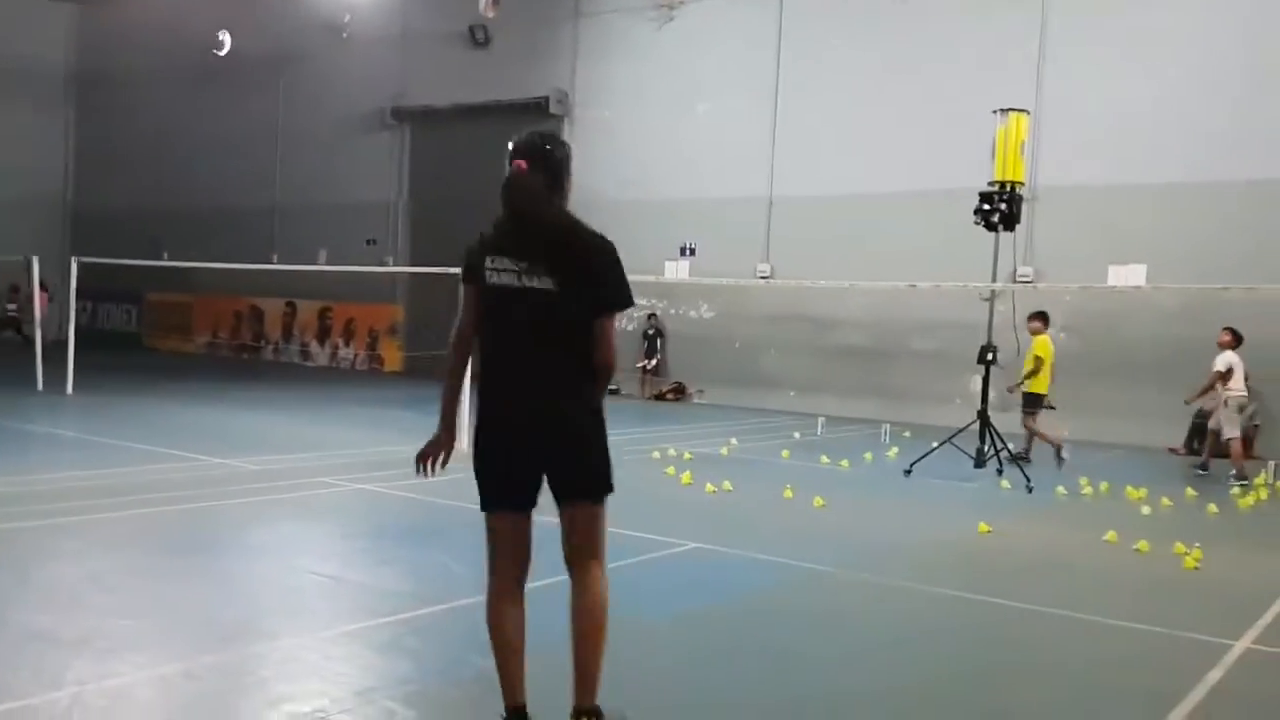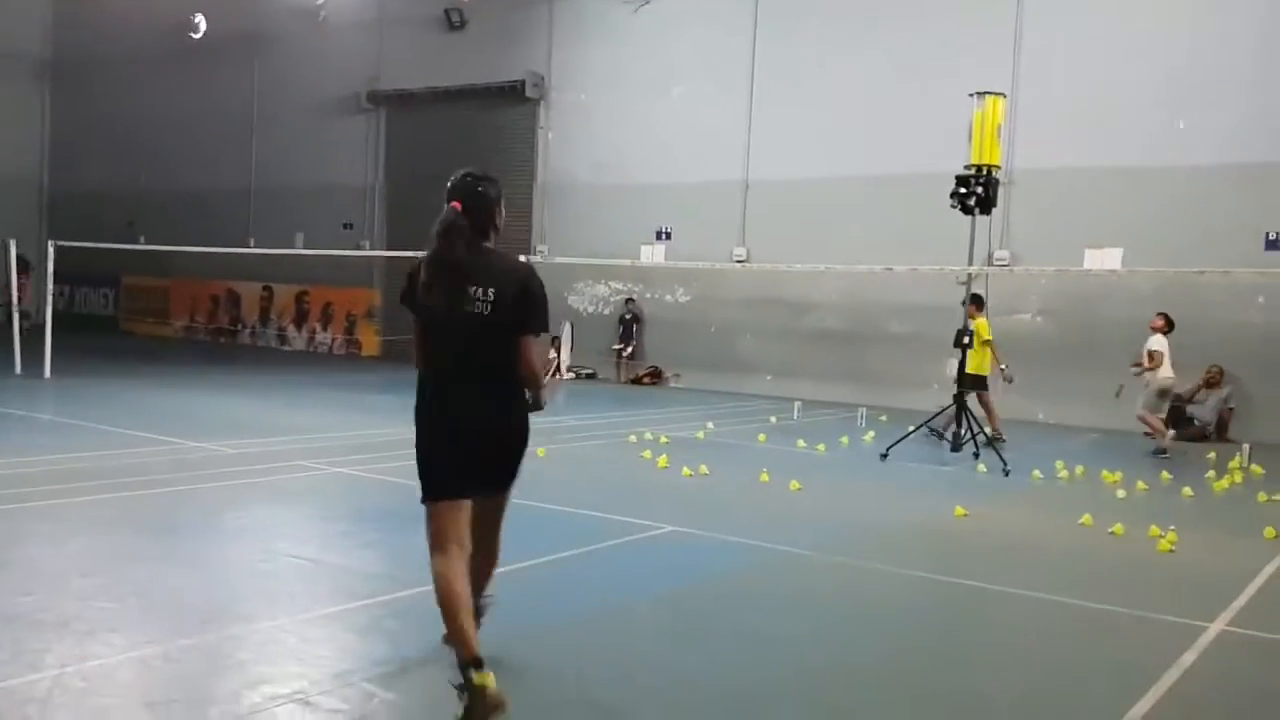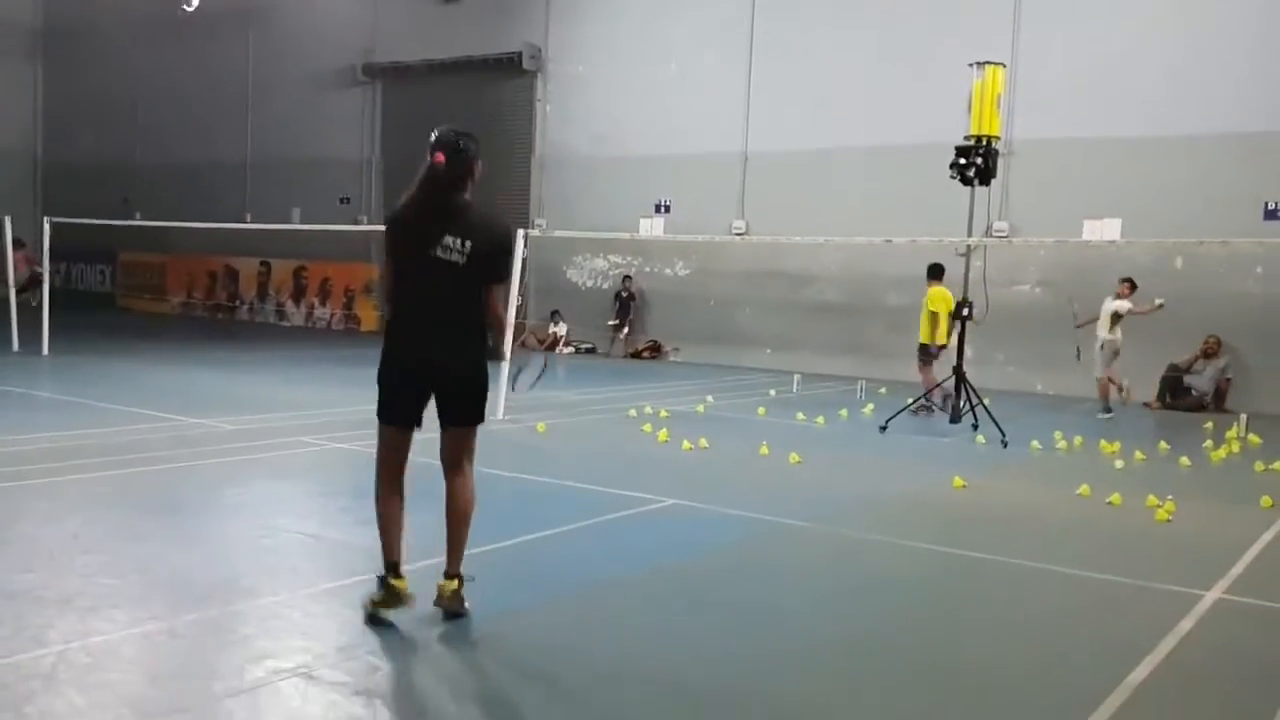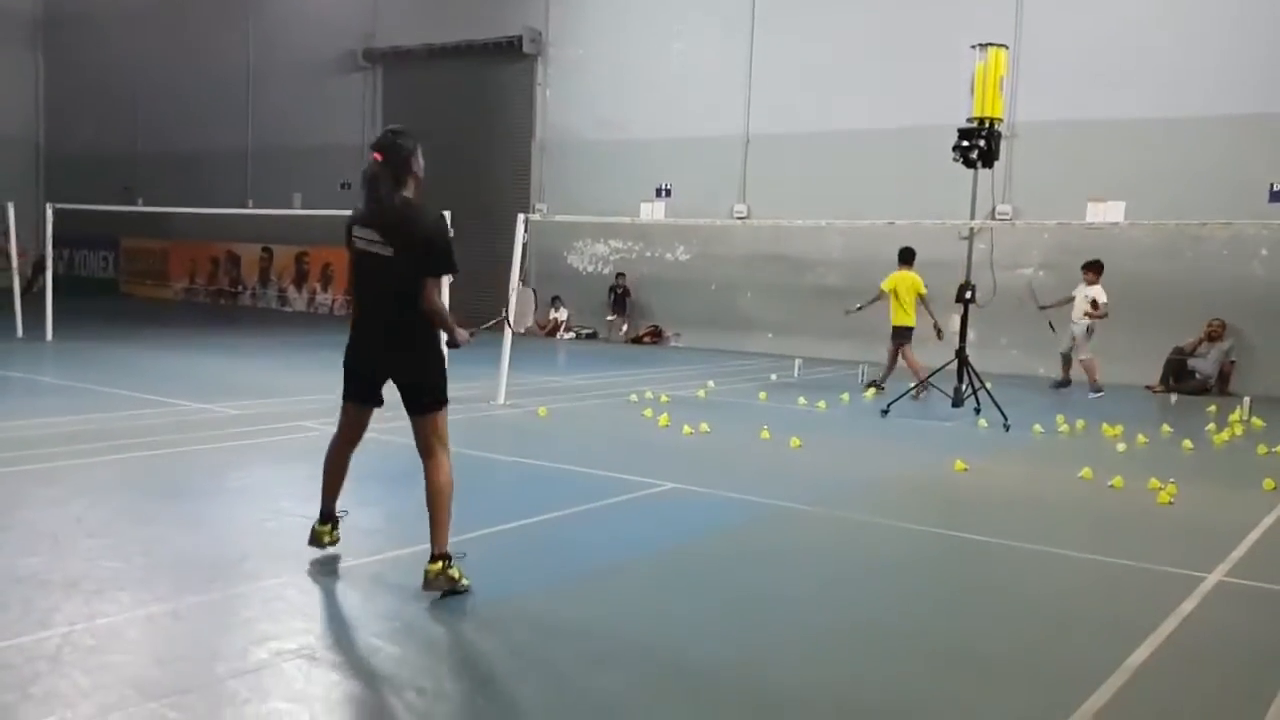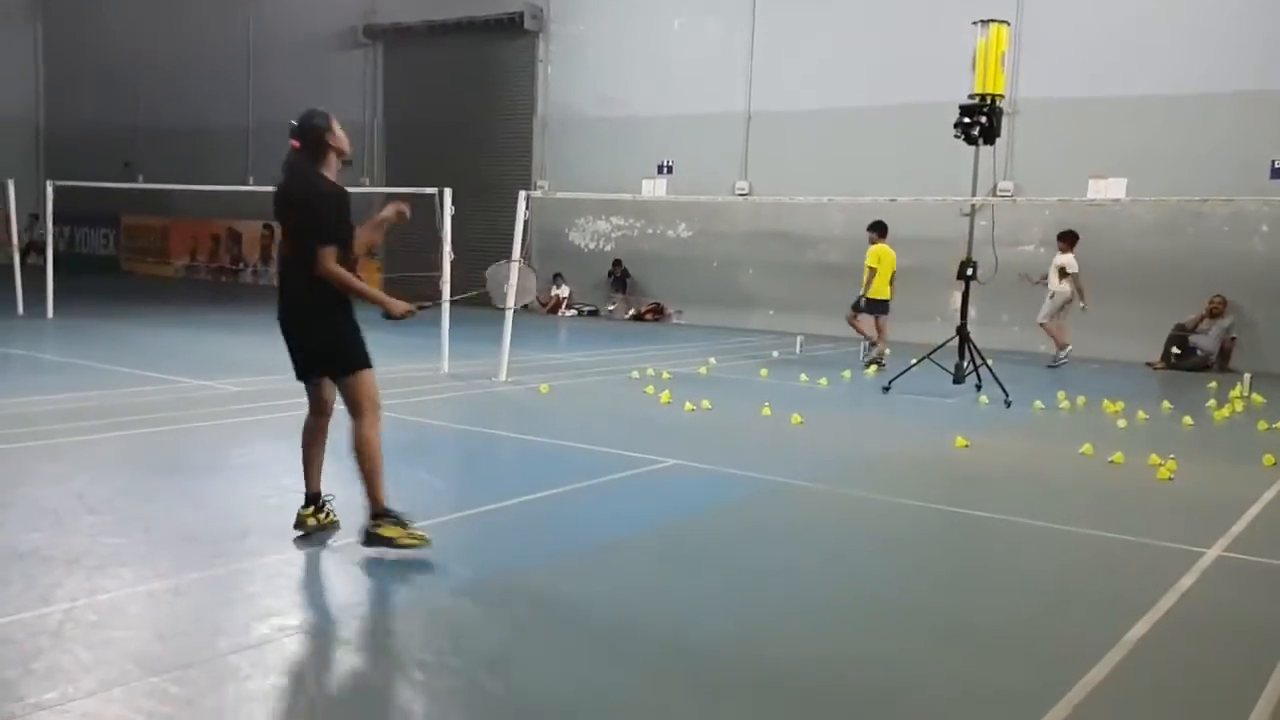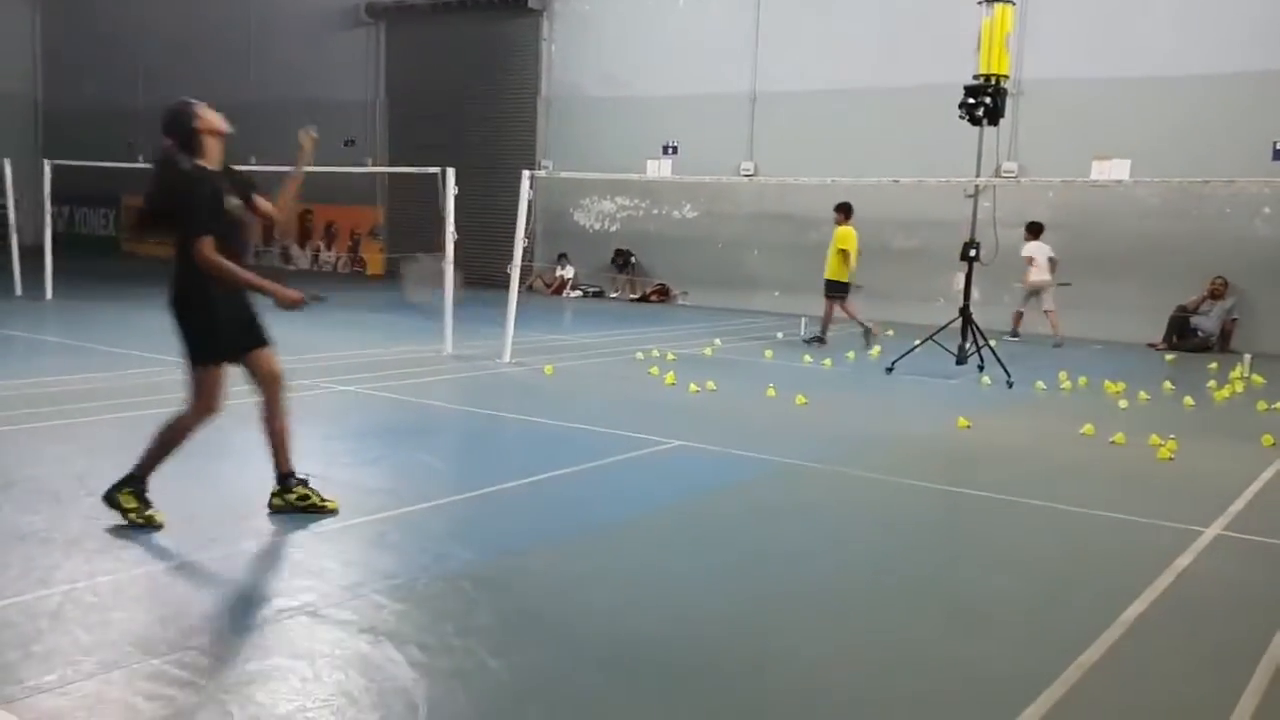
dt=0.3s
person 1, frame 1
left shoulder: (486, 248)
right shoulder: (591, 252)
left elbow: (462, 344)
right elbow: (605, 356)
left wrist: (445, 427)
left hip: (501, 422)
right hip: (571, 421)
left knee: (507, 575)
right knee: (587, 566)
person 1, frame 2
left shoulder: (429, 271)
right shoulder: (520, 277)
left elbow: (421, 352)
right elbow: (529, 365)
right wrist: (536, 395)
left hip: (441, 421)
right hip: (501, 423)
left knee: (448, 551)
right knee: (486, 530)
right ankle: (468, 617)
person 1, frame 3
left shoulder: (409, 217)
right shoulder: (493, 233)
left elbow: (388, 292)
right elbow: (494, 311)
right wrist: (496, 340)
left hip: (405, 355)
right hip: (462, 361)
left knee: (389, 469)
right knee: (459, 470)
left ankle: (393, 577)
right ankle: (451, 581)
person 1, frame 4
left shoulder: (362, 218)
right shoulder: (428, 224)
left elbow: (355, 286)
right elbow: (429, 301)
right wrist: (454, 331)
left hip: (365, 342)
right hip: (414, 348)
left knee: (347, 436)
right knee: (435, 453)
left ankle: (325, 522)
right ankle: (440, 562)
person 1, frame 5
left shoulder: (305, 190)
right shoulder: (330, 194)
right elbow: (329, 267)
left wrist: (381, 221)
right wrist: (385, 302)
left hip: (295, 314)
right hip: (323, 313)
left knee: (320, 406)
right knee: (365, 411)
left ankle: (312, 506)
right ankle: (381, 516)
person 1, frame 6
left shoulder: (229, 178)
right shoulder: (193, 183)
left elbow: (276, 213)
right elbow: (206, 257)
left wrist: (301, 165)
right wrist: (272, 290)
left hip: (229, 298)
right hip: (202, 301)
left knee: (273, 382)
right knee: (204, 407)
left ankle: (288, 485)
right ankle: (131, 487)
